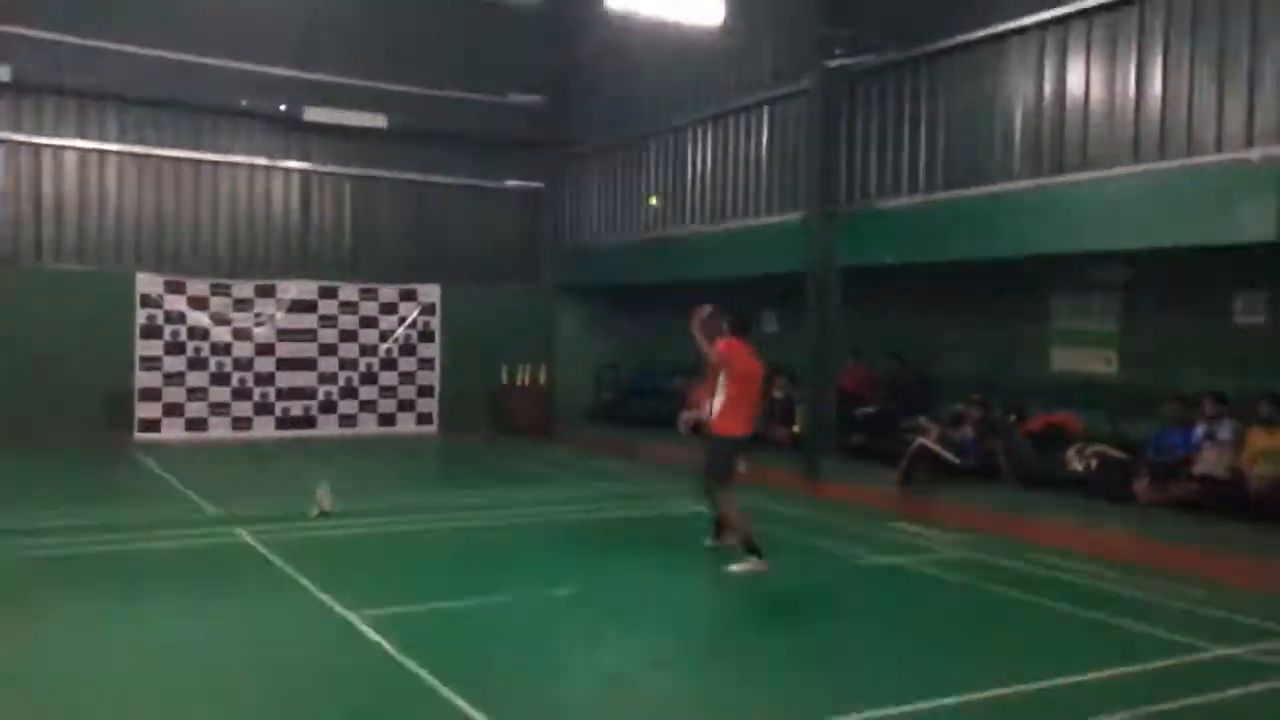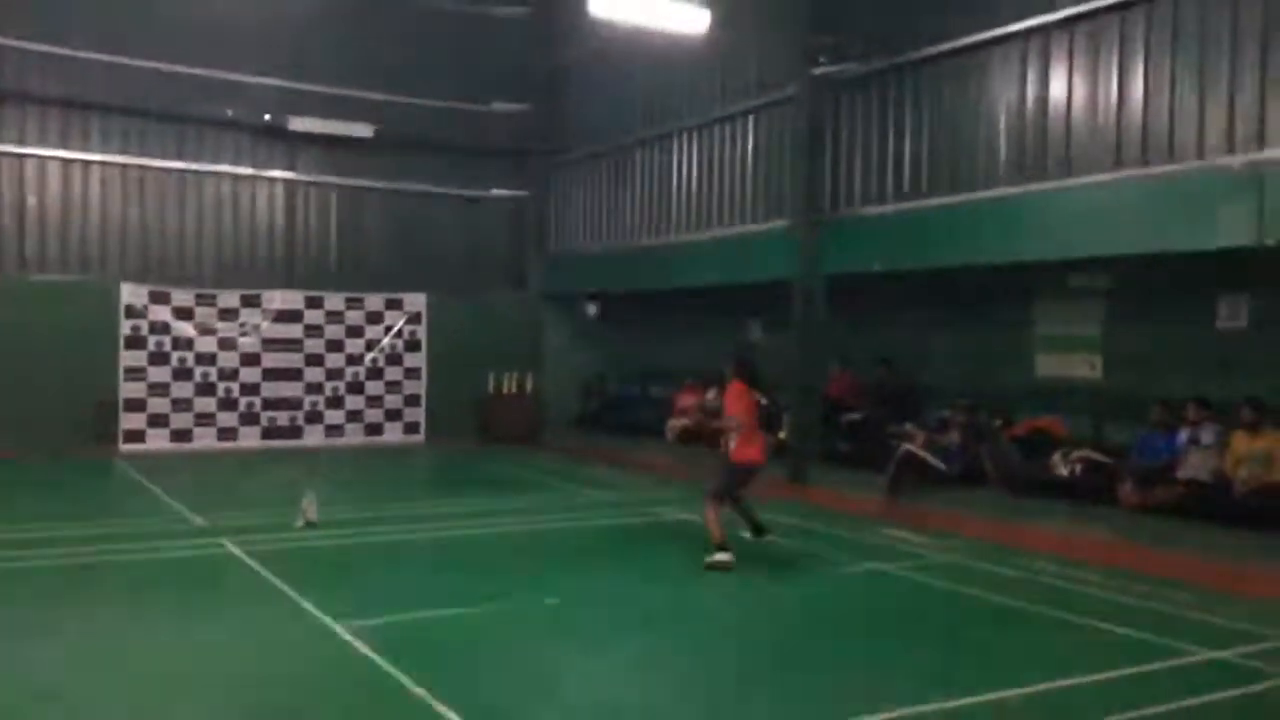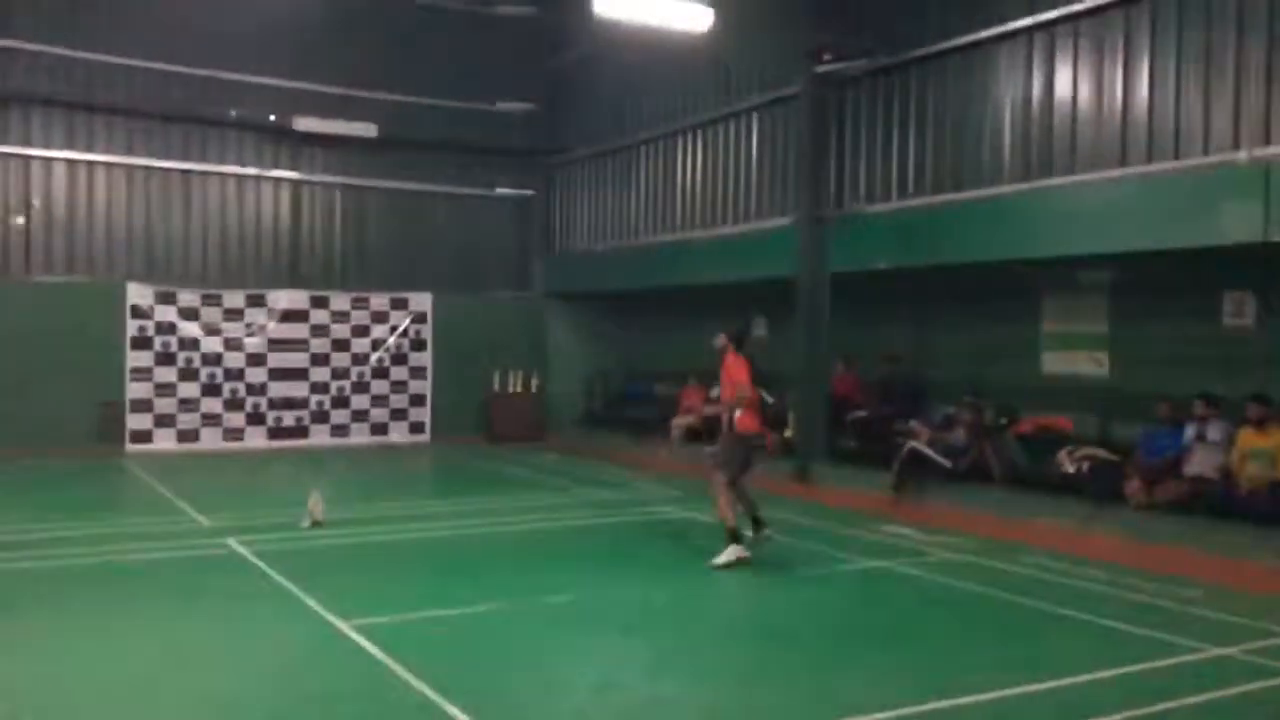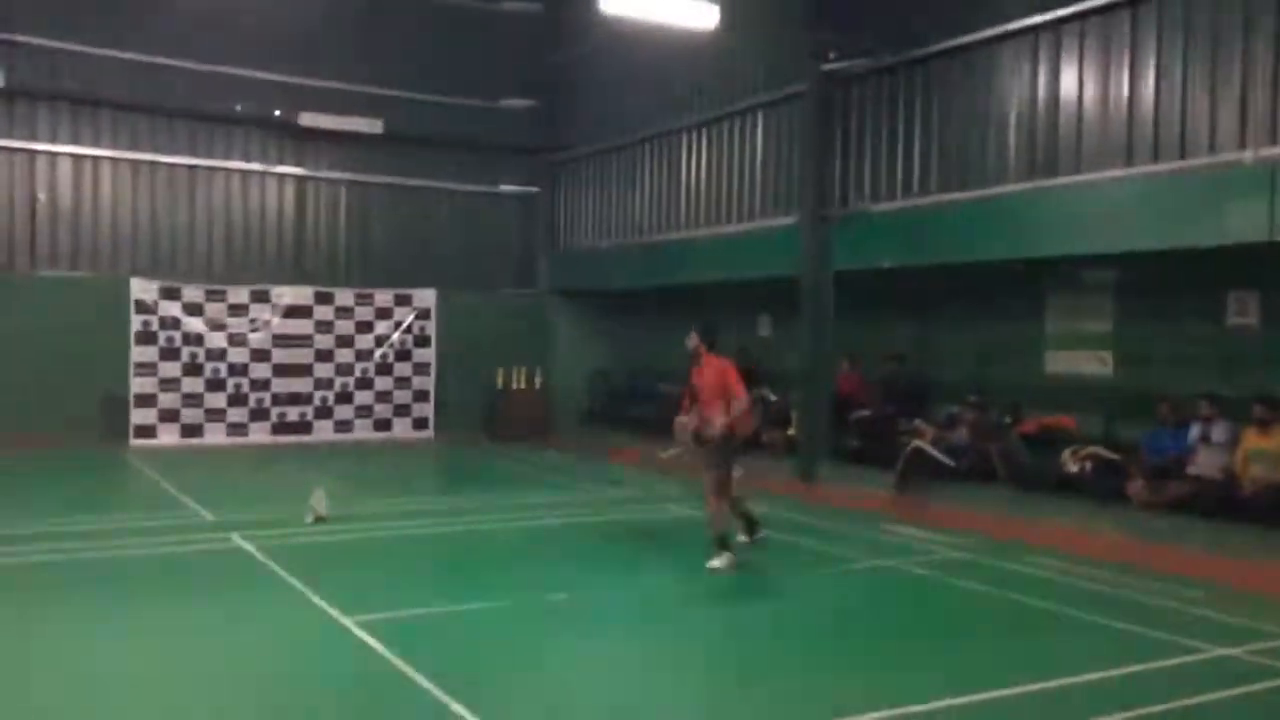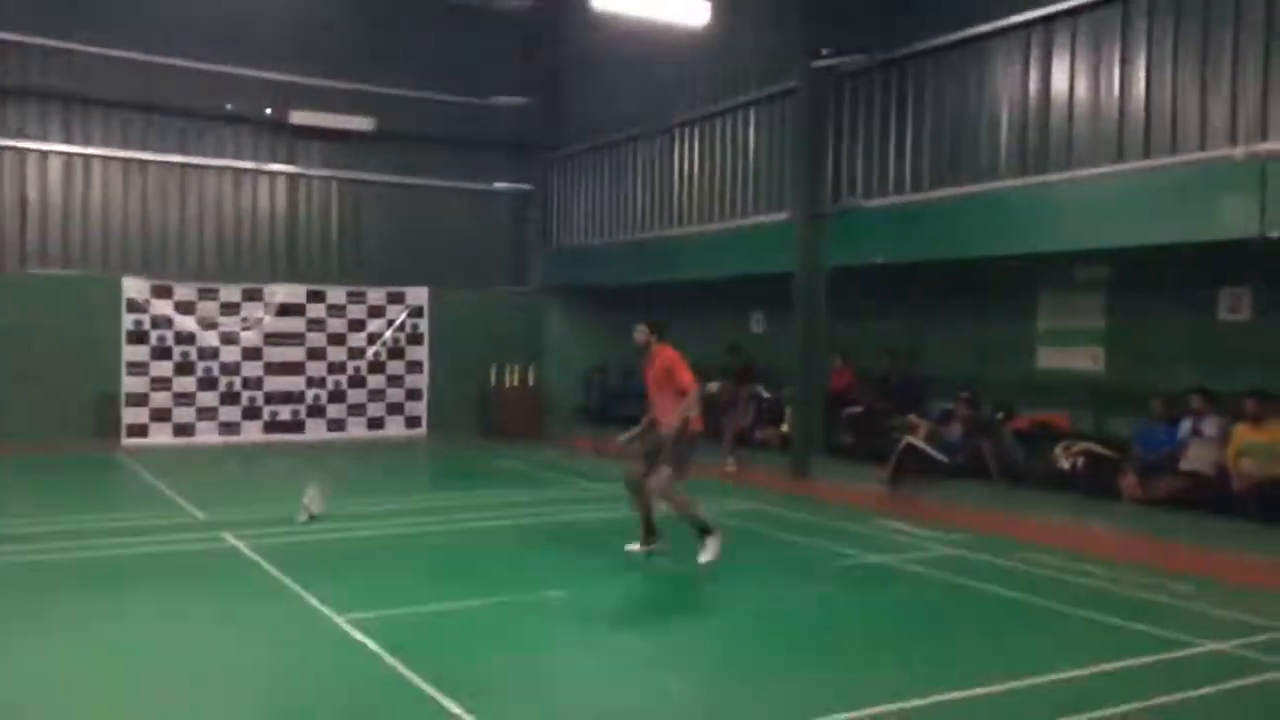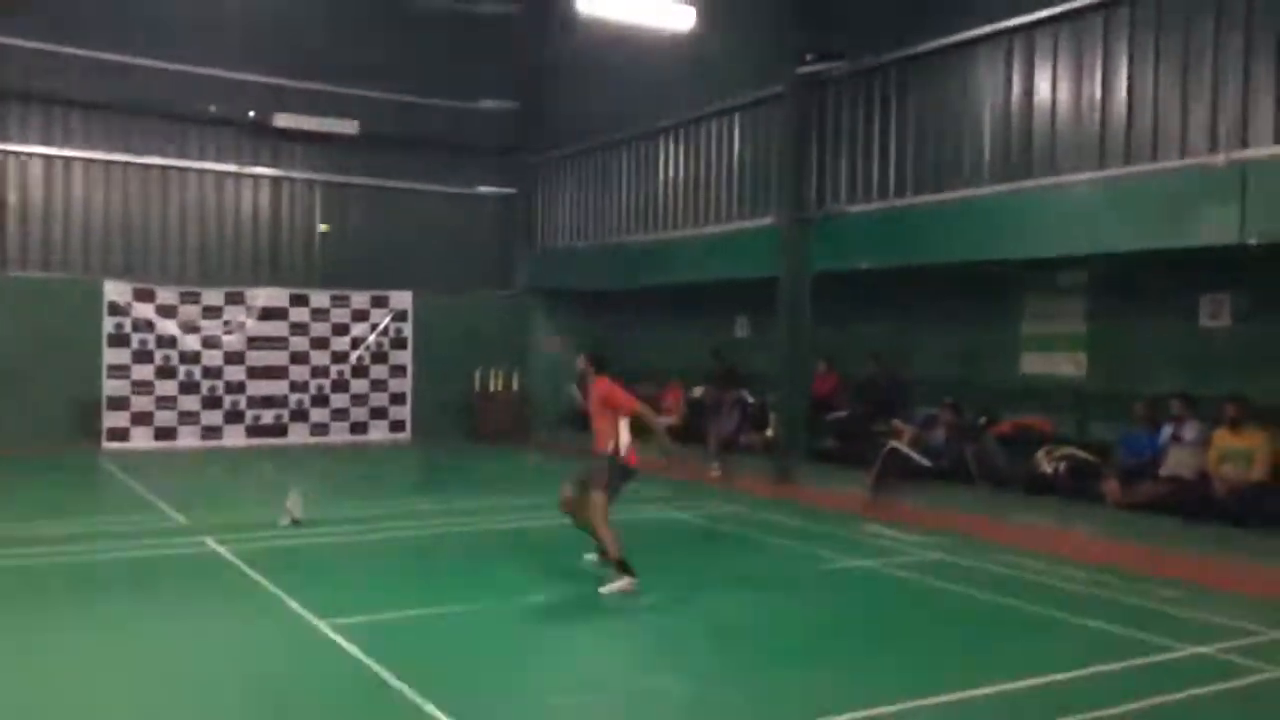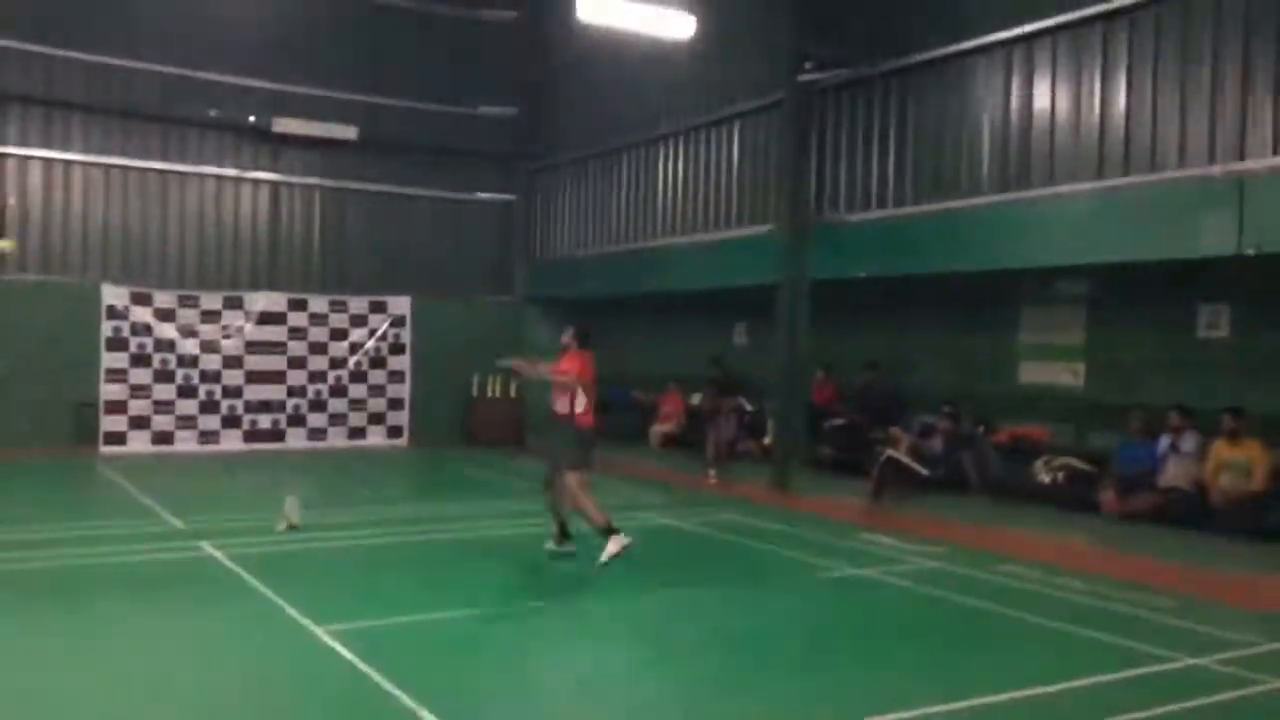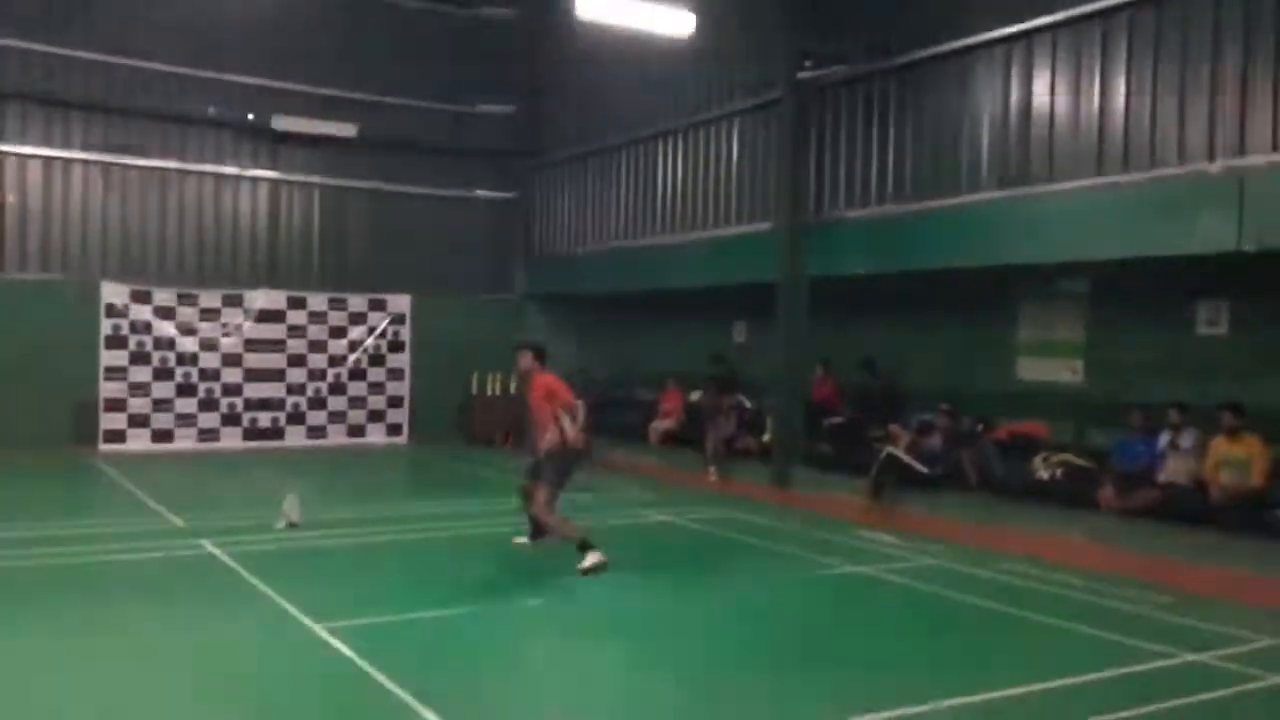
dt=0.3s
person 1, frame 1
left shoulder: (727, 346)
right shoulder: (756, 363)
left elbow: (715, 360)
left wrist: (697, 329)
left hip: (723, 430)
right hip: (741, 430)
left knee: (720, 491)
right knee: (711, 480)
left ankle: (754, 555)
right ankle: (721, 531)
person 1, frame 2
left shoulder: (735, 388)
right shoulder: (747, 392)
left elbow: (737, 423)
left hip: (740, 458)
right hip: (755, 457)
left knee: (712, 504)
right knee: (730, 494)
left ankle: (722, 551)
right ankle: (759, 530)
person 1, frame 3
left shoulder: (734, 361)
right shoulder: (729, 363)
left elbow: (746, 393)
left wrist: (718, 406)
left hip: (741, 431)
right hip: (740, 431)
left knee: (720, 484)
right knee: (733, 482)
left ankle: (736, 545)
right ankle: (758, 525)
person 1, frame 4
left shoulder: (722, 365)
right shoulder: (696, 371)
left elbow: (743, 401)
right elbow: (694, 404)
left wrist: (724, 423)
right wrist: (687, 421)
left hip: (729, 433)
right hip: (713, 434)
left knee: (712, 485)
right knee: (721, 487)
left ankle: (725, 550)
right ankle: (752, 527)
person 1, frame 5
left shoulder: (670, 357)
right shoulder: (649, 363)
left elbow: (693, 393)
left wrist: (675, 423)
right wrist: (636, 431)
left hip: (683, 431)
right hip: (663, 431)
left knee: (662, 486)
right knee: (635, 480)
left ankle: (708, 533)
right ankle: (648, 538)
person 1, frame 6
left shoulder: (606, 388)
right shoulder: (593, 392)
left elbow: (643, 412)
left wrist: (663, 439)
left hip: (616, 461)
right hip: (605, 459)
left knee: (595, 515)
right knee: (567, 499)
left ankle: (626, 574)
right ankle: (607, 549)
person 1, frame 7
left shoulder: (578, 359)
right shoulder: (573, 359)
left elbow: (568, 380)
left wrist: (532, 370)
left hip: (574, 430)
right hip: (570, 429)
left knee: (573, 488)
right knee: (551, 483)
left ankle: (614, 535)
right ankle: (562, 537)
person 1, frame 8
left shoulder: (548, 383)
right shoulder: (533, 386)
left elbow: (577, 406)
left wrist: (576, 429)
left hip: (562, 451)
right hip: (549, 450)
left knee: (541, 509)
right knee: (528, 491)
left ankle: (590, 550)
right ankle: (537, 533)
